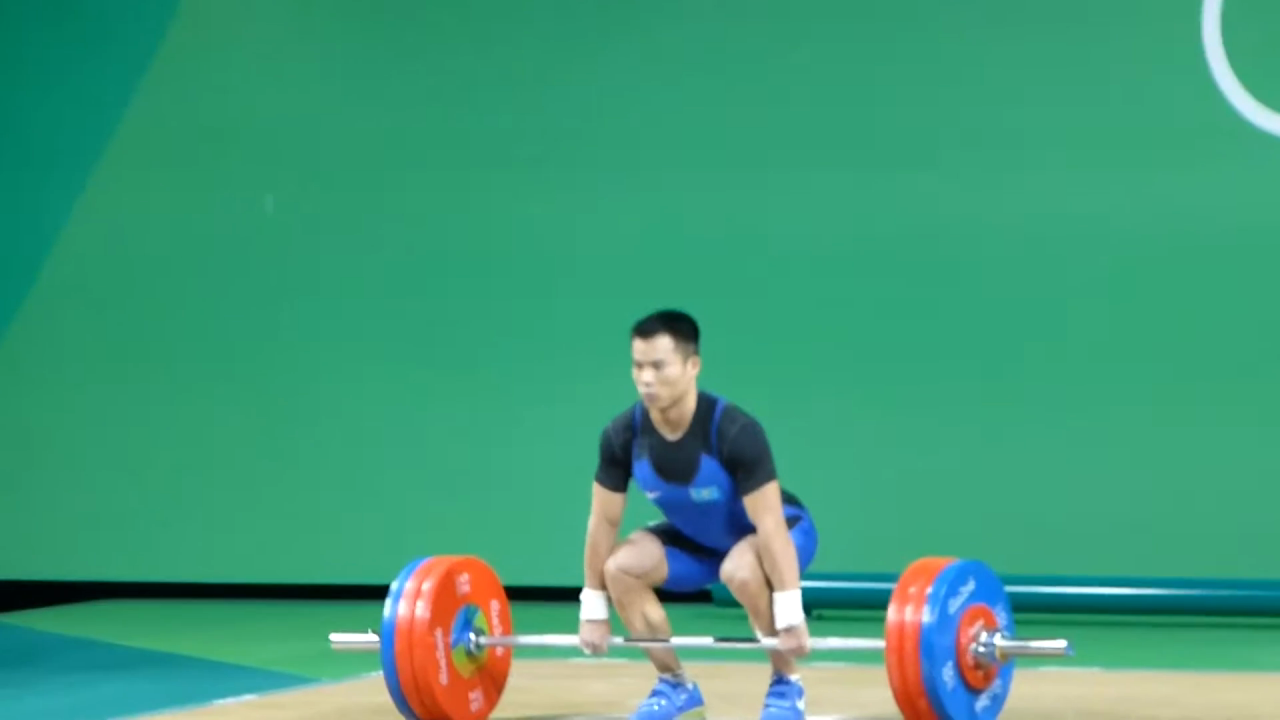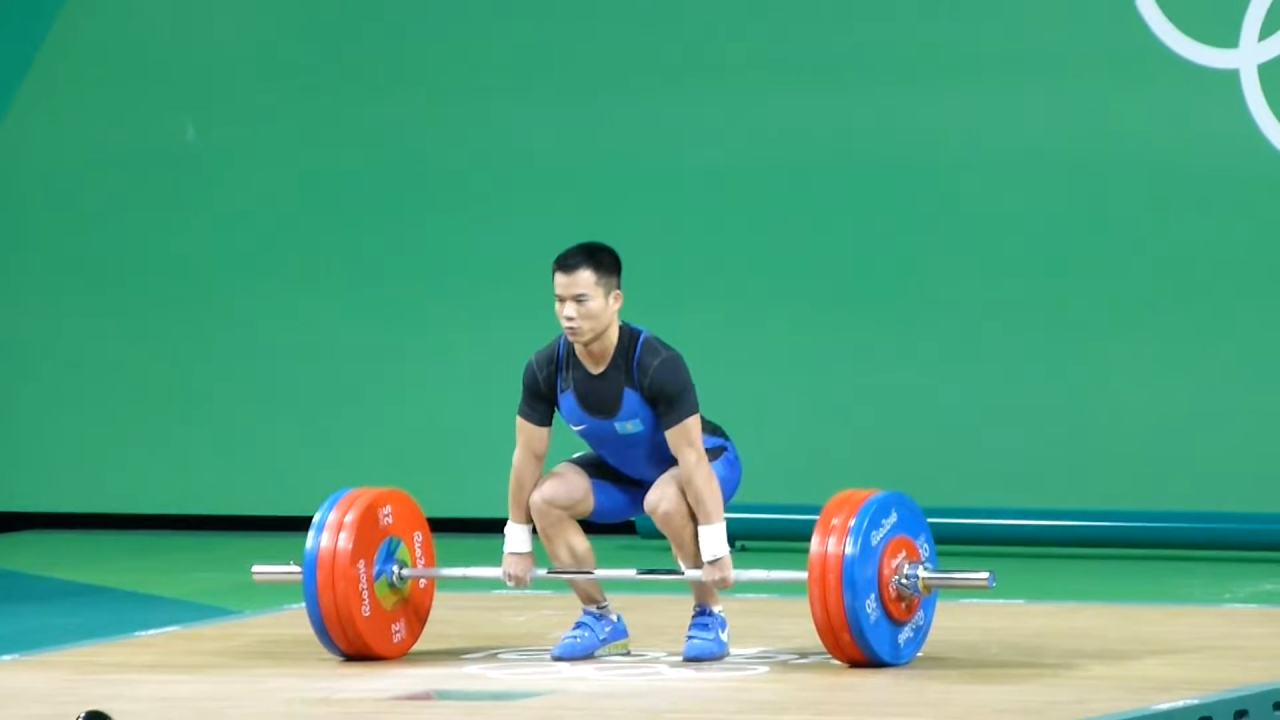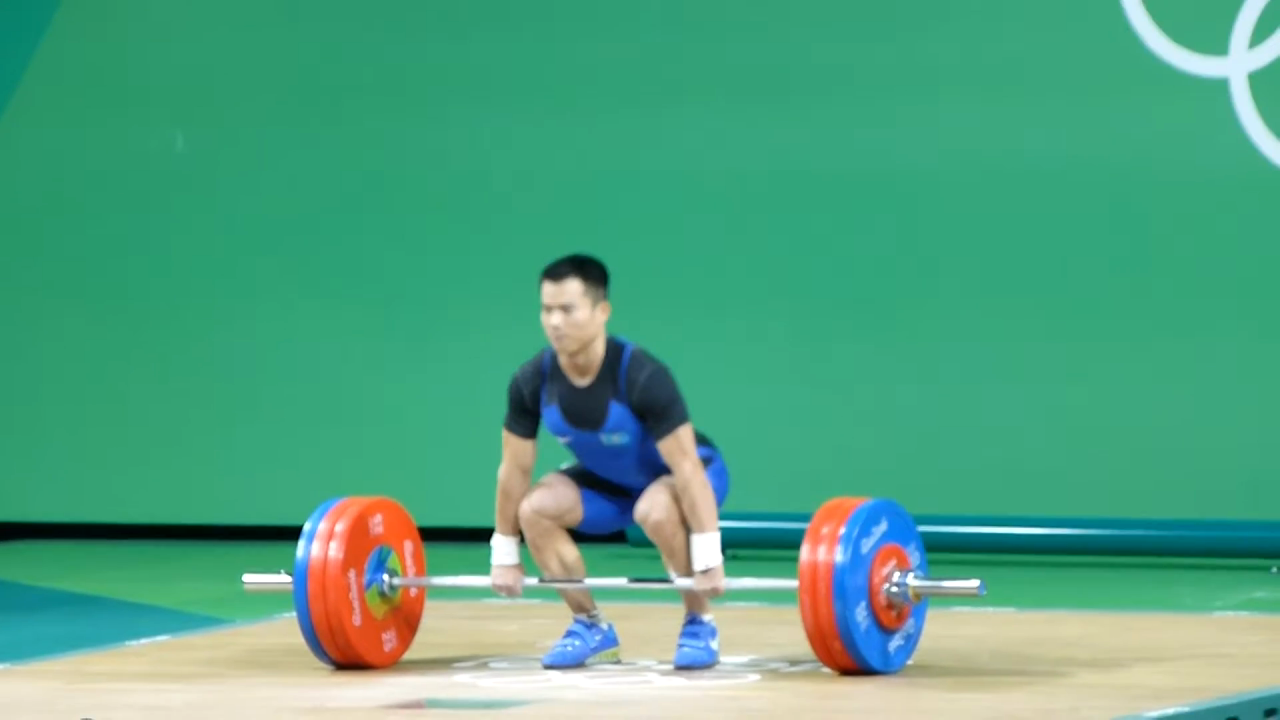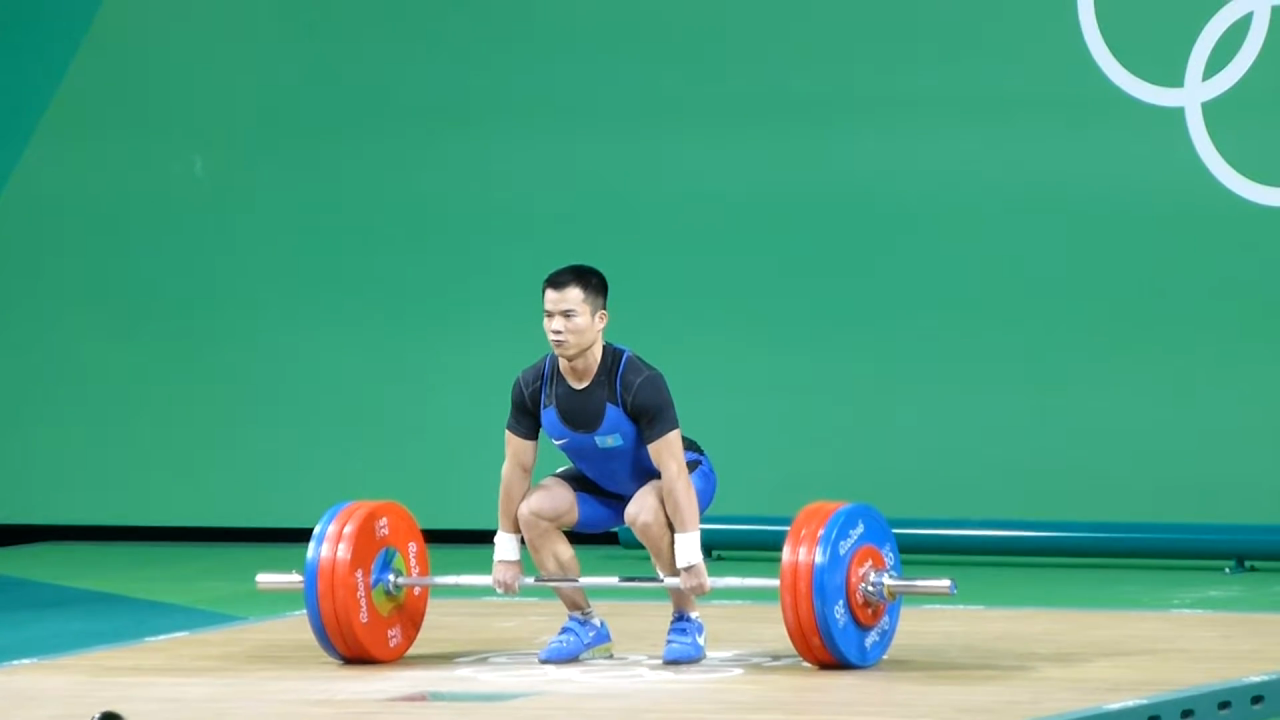
dt=1s
person 1, frame 1
left shoulder: (733, 430)
right shoulder: (622, 434)
left elbow: (770, 527)
right elbow: (603, 522)
left wrist: (791, 617)
right wrist: (593, 612)
left hip: (779, 528)
right hip: (697, 538)
left knee: (742, 571)
right knee: (621, 566)
left ankle: (786, 683)
right ankle: (676, 684)
person 1, frame 2
left shoulder: (656, 363)
right shoulder: (546, 368)
left elbow: (691, 458)
right elbow: (527, 455)
left wrist: (715, 549)
right wrist: (517, 543)
left hip: (706, 458)
right hip: (623, 466)
left knee: (664, 501)
right knee: (546, 498)
left ankle: (709, 616)
right ankle: (601, 617)
person 1, frame 3
left shoulder: (643, 376)
right shoulder: (531, 381)
left elbow: (686, 468)
right elbow: (514, 468)
left wrist: (707, 558)
right wrist: (504, 556)
left hip: (690, 470)
right hip: (609, 478)
left knee: (656, 511)
right knee: (534, 509)
left ankle: (700, 625)
right ankle: (591, 626)
person 1, frame 4
left shoulder: (638, 381)
right shoulder: (532, 385)
left elbow: (673, 471)
right elbow: (516, 467)
left wrist: (691, 557)
right wrist: (506, 552)
left hip: (683, 473)
right hip: (602, 481)
left knee: (644, 513)
right knee: (532, 511)
left ankle: (687, 622)
right ankle: (586, 623)
